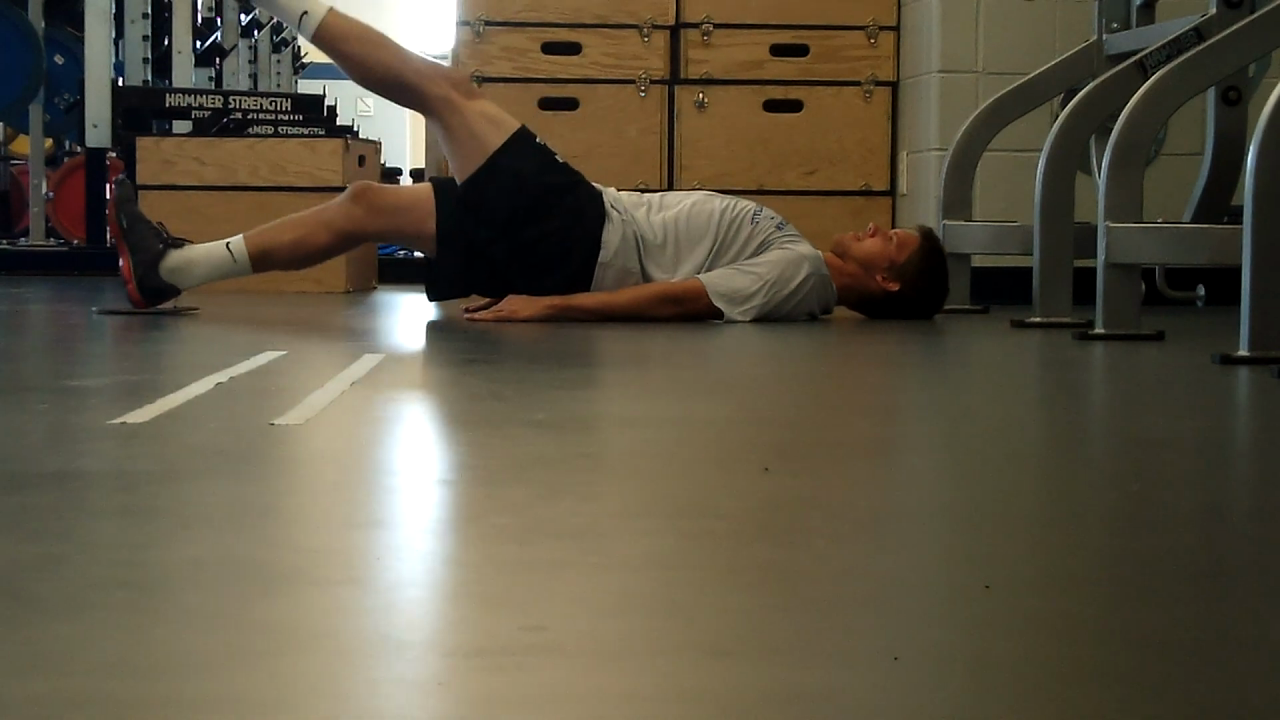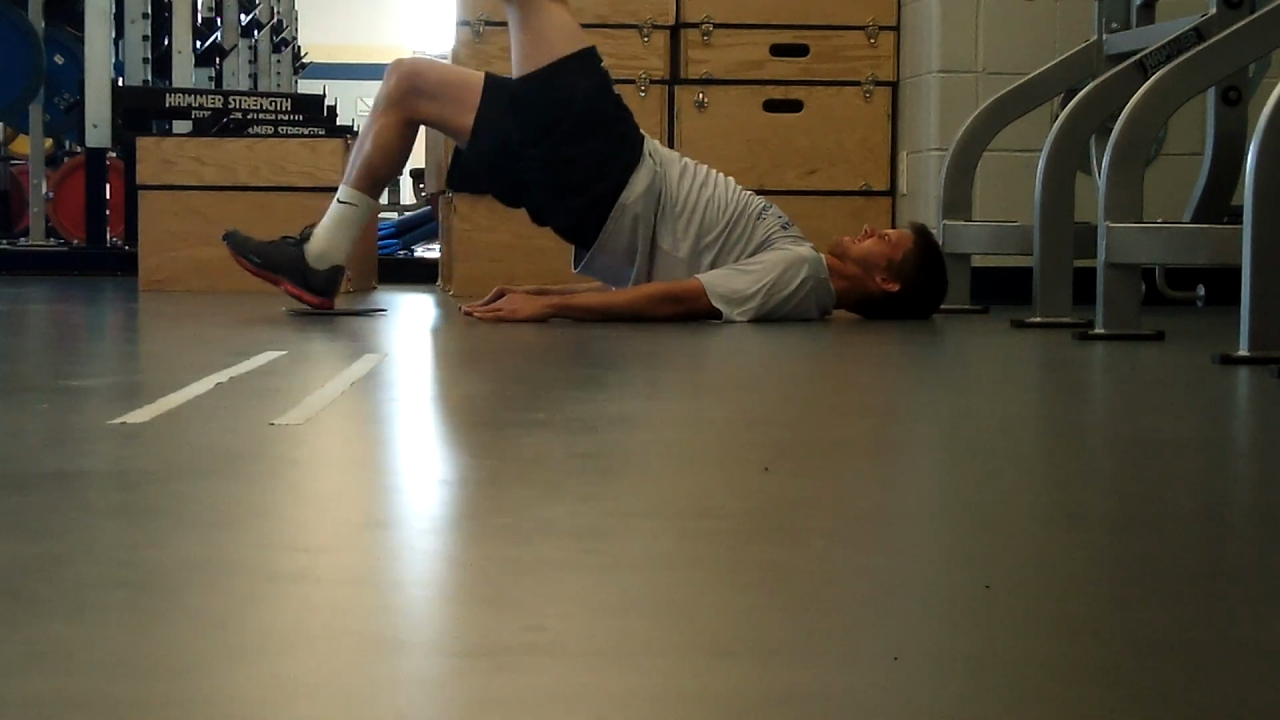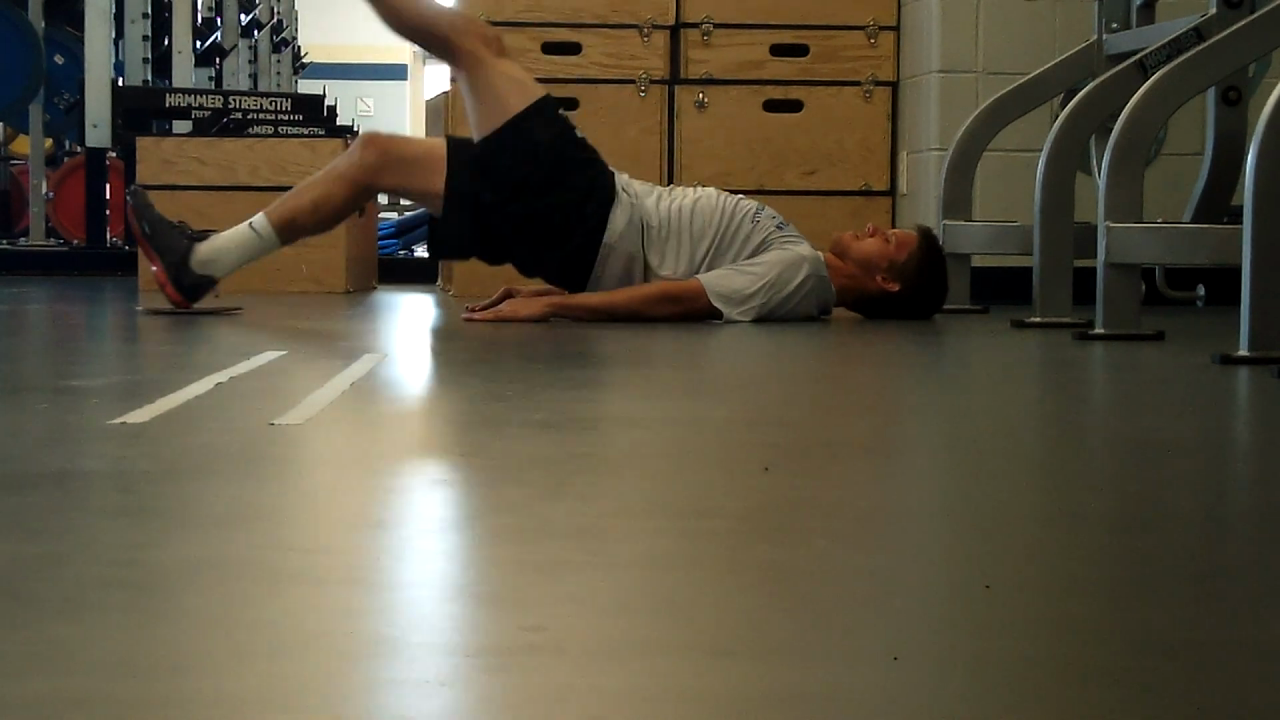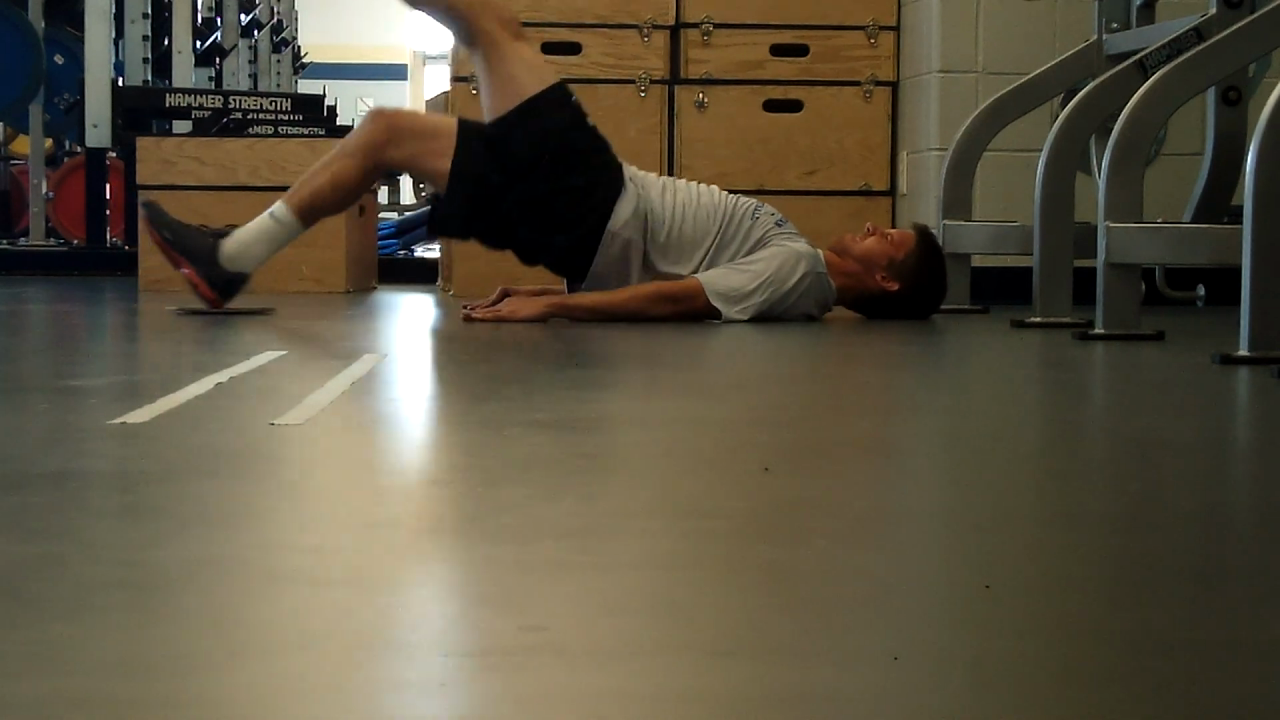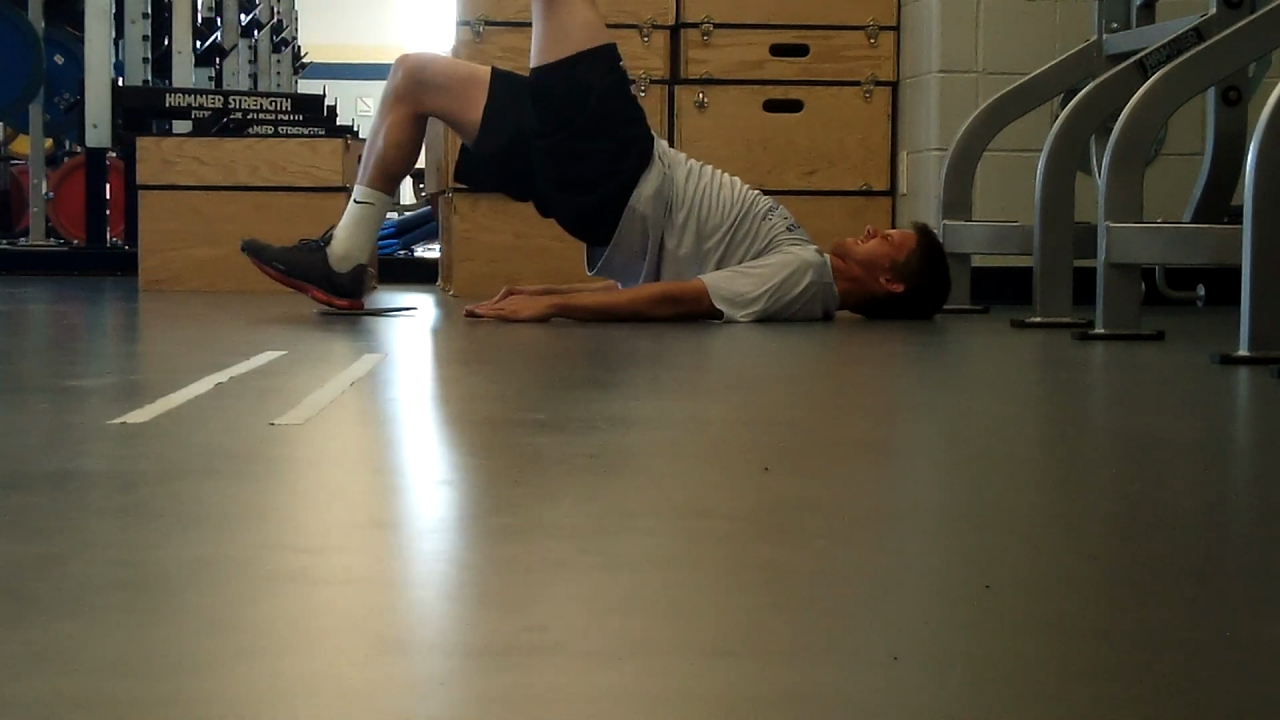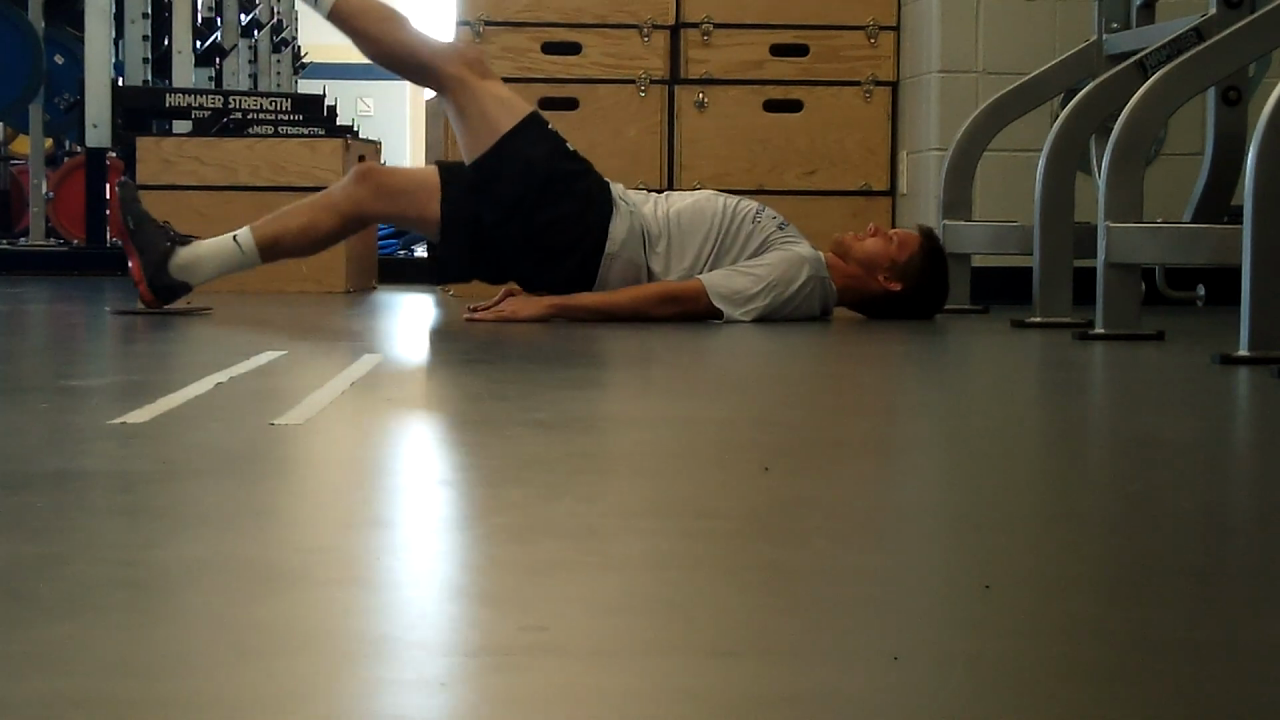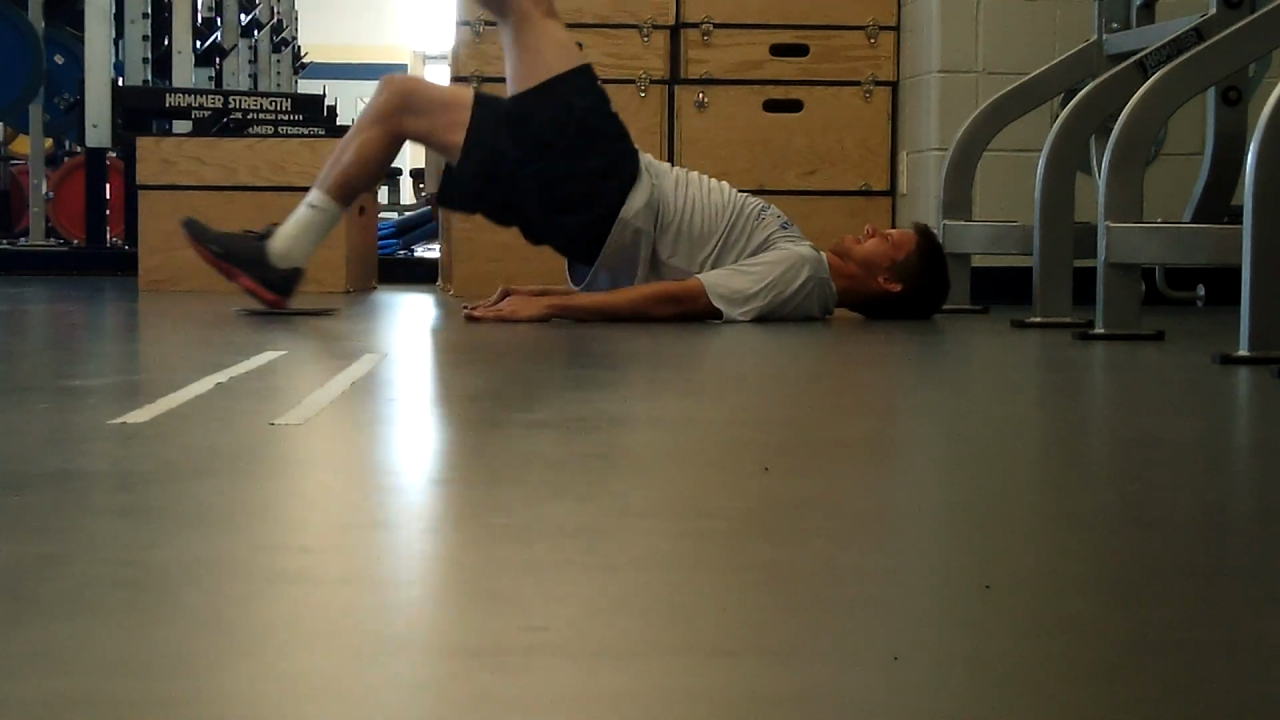
dt=0.7s
person 1, frame 1
left shoulder: (800, 272)
right shoulder: (793, 267)
left elbow: (678, 300)
left wrist: (550, 305)
left hip: (583, 244)
right hip: (594, 230)
left knee: (446, 90)
right knee: (364, 205)
right ankle: (170, 270)
person 1, frame 2
left shoulder: (799, 274)
right shoulder: (798, 268)
left elbow: (677, 302)
left wrist: (551, 306)
right hip: (605, 181)
right knee: (409, 82)
right ankle: (321, 257)
person 1, frame 3
left shoulder: (798, 275)
right shoulder: (793, 265)
left elbow: (677, 299)
left wrist: (549, 306)
right wrist: (548, 284)
left hip: (589, 221)
right hip: (596, 223)
right knee: (374, 154)
right ankle: (200, 262)
person 1, frame 4
left shoulder: (799, 272)
right shoulder: (795, 267)
left elbow: (677, 299)
left wrist: (550, 306)
right wrist: (546, 283)
left hip: (596, 214)
right hip: (598, 217)
right knee: (384, 130)
right ankle: (231, 259)
person 1, frame 5
left shoulder: (803, 277)
right shoulder: (802, 267)
left elbow: (681, 301)
left wrist: (554, 306)
right hip: (622, 188)
right knee: (414, 78)
right ankle: (344, 258)
person 1, frame 6
left shoulder: (799, 273)
right shoulder: (795, 266)
left elbow: (676, 299)
left wrist: (550, 306)
left hip: (587, 235)
right hip: (594, 231)
left knee: (459, 69)
right knee: (369, 186)
right ankle: (181, 266)
person 1, frame 7
left shoulder: (799, 276)
right shoulder: (804, 264)
left elbow: (679, 300)
left wrist: (551, 306)
right wrist: (551, 287)
left hip: (599, 194)
right hip: (606, 203)
right knee: (399, 99)
right ankle: (282, 255)
